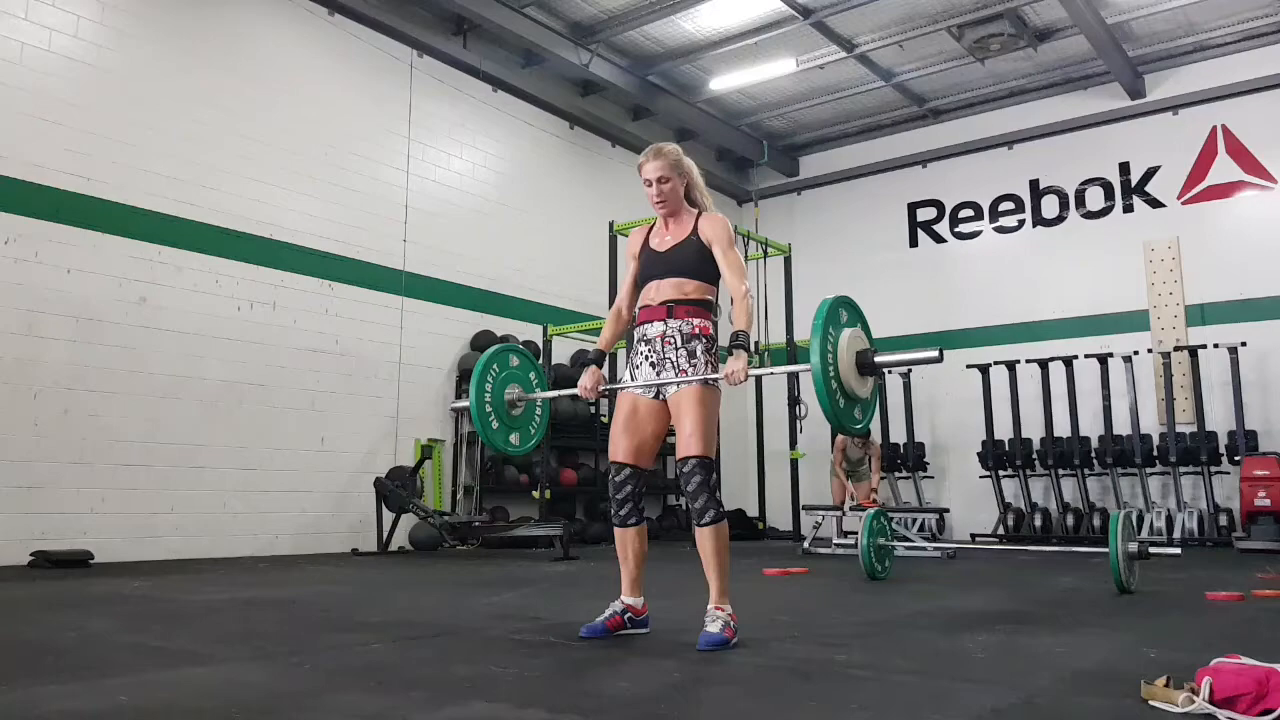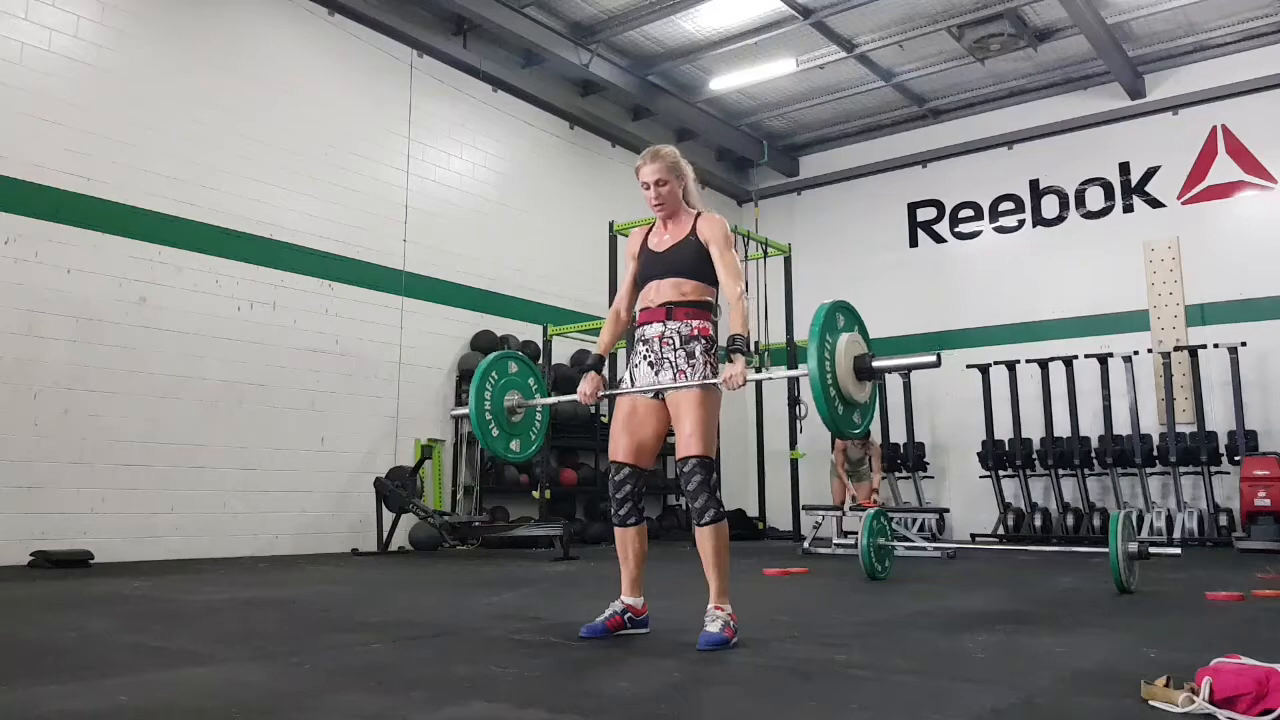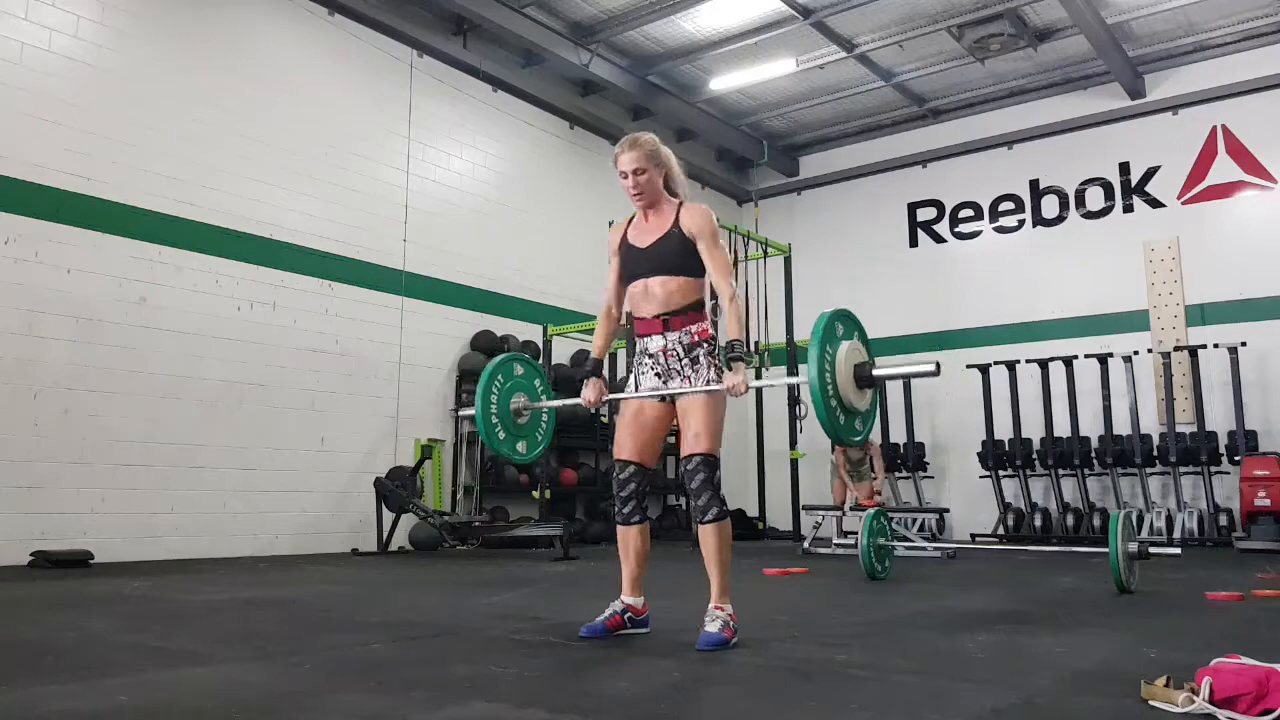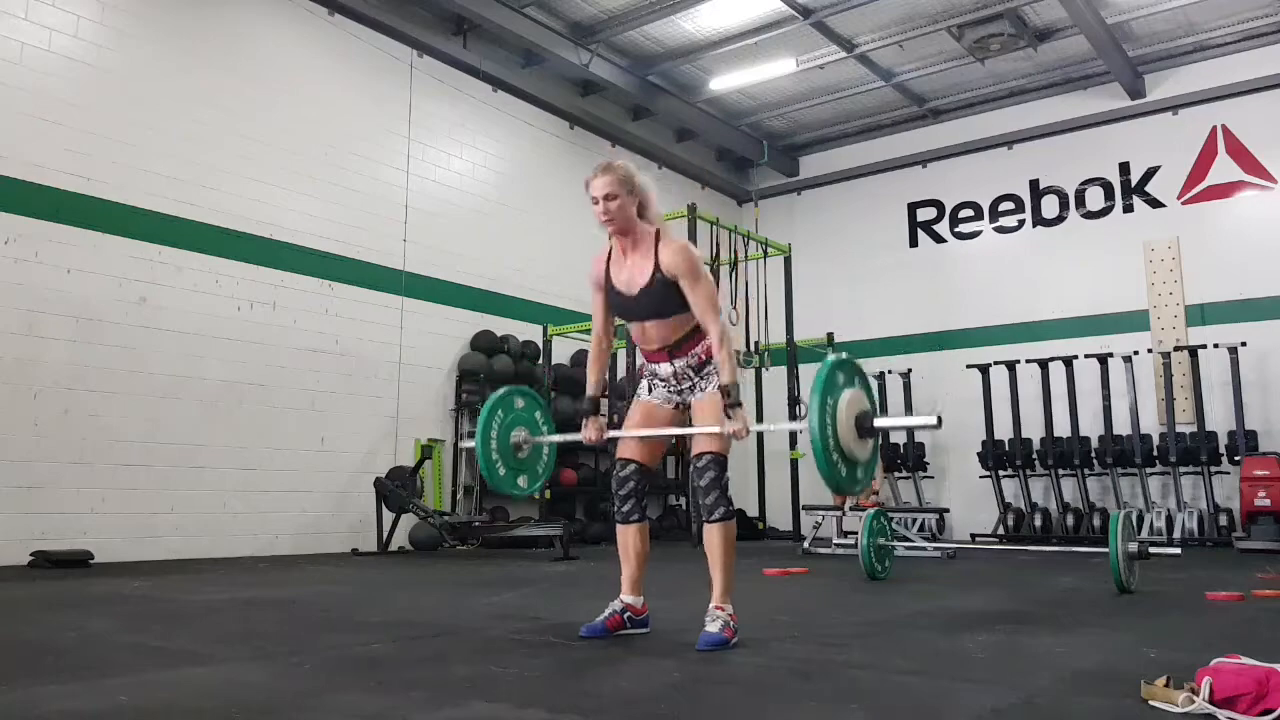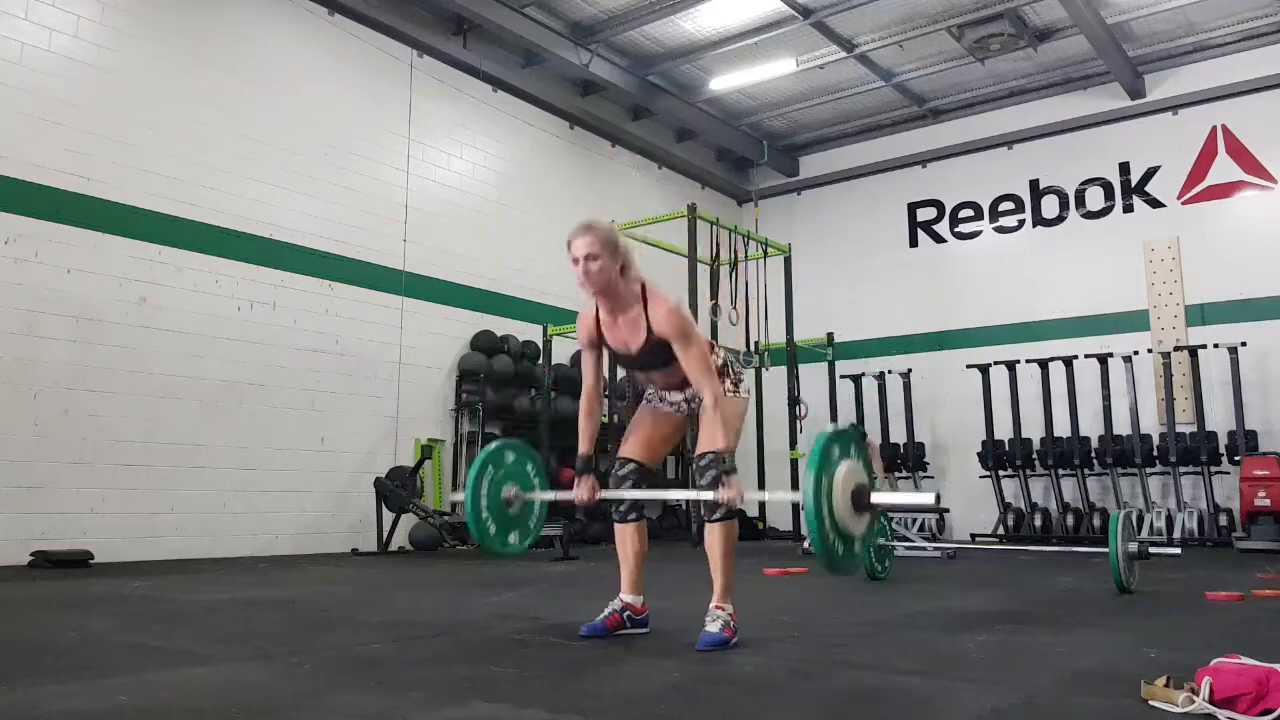
dt=0.1s
person 1, frame 1
left shoulder: (711, 225)
right shoulder: (640, 238)
left elbow: (739, 291)
right elbow: (621, 308)
left wrist: (740, 348)
right wrist: (596, 361)
left hip: (691, 346)
right hip: (643, 352)
left knee: (695, 475)
right knee: (622, 480)
left ankle: (720, 610)
right ankle: (631, 604)
person 1, frame 2
left shoulder: (709, 225)
right shoulder: (639, 239)
left elbow: (735, 293)
right elbow: (620, 309)
left wrist: (738, 352)
right wrist: (595, 366)
left hip: (690, 347)
right hip: (643, 353)
left knee: (696, 475)
right knee: (622, 480)
left ankle: (720, 610)
right ankle: (631, 603)
person 1, frame 3
left shoulder: (694, 218)
right shoulder: (620, 233)
left elbow: (727, 291)
right elbow: (610, 309)
left wrist: (735, 359)
right wrist: (594, 372)
left hip: (696, 353)
right hip: (648, 362)
left knee: (699, 476)
right knee: (627, 480)
left ankle: (721, 610)
right ankle: (632, 603)
person 1, frame 4
left shoulder: (673, 251)
right shoulder: (602, 266)
left elbow: (715, 328)
right elbow: (601, 342)
left wrist: (731, 401)
right wrist: (592, 409)
left hip: (702, 366)
right hip: (656, 373)
left knee: (708, 474)
right knee: (627, 477)
left ankle: (722, 610)
right ankle: (630, 603)
person 1, frame 5
left shoulder: (663, 310)
right shoulder: (590, 320)
left elbow: (709, 392)
right elbow: (591, 399)
left wrist: (727, 468)
right wrist: (583, 469)
left hip: (719, 386)
right hip: (663, 395)
left knee: (710, 472)
right knee: (625, 476)
left ankle: (721, 613)
right ankle: (631, 602)
